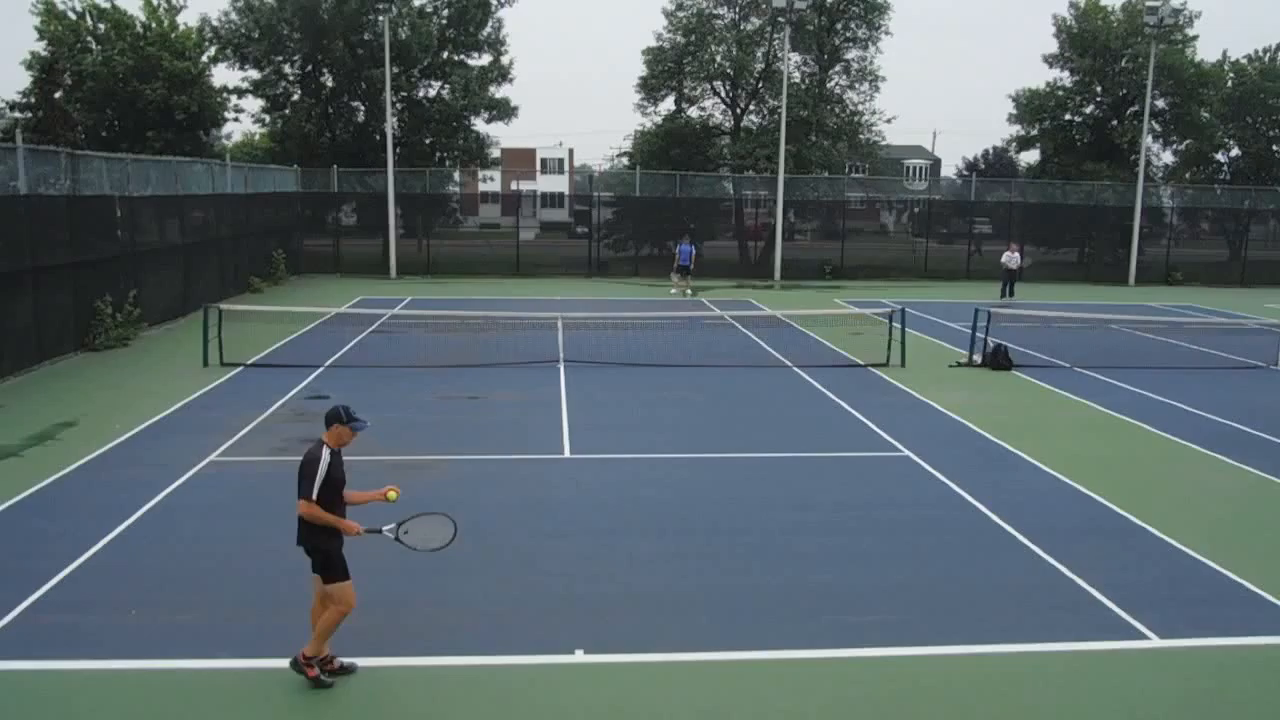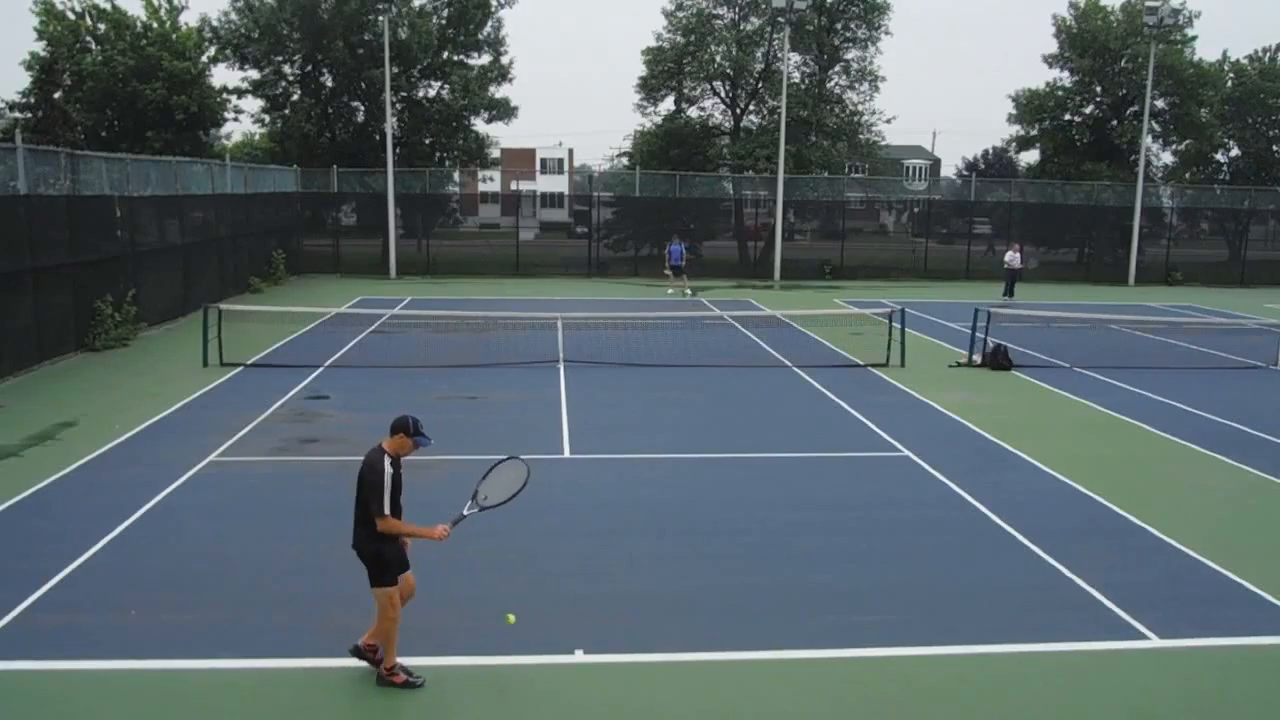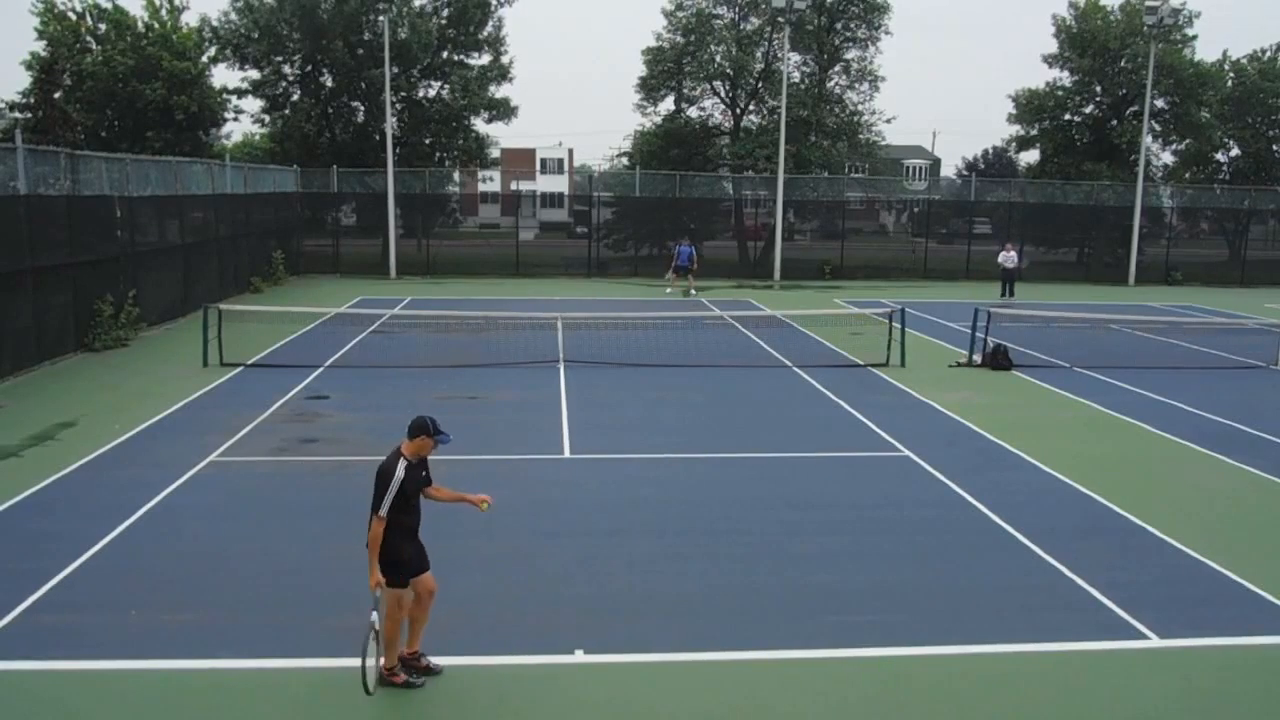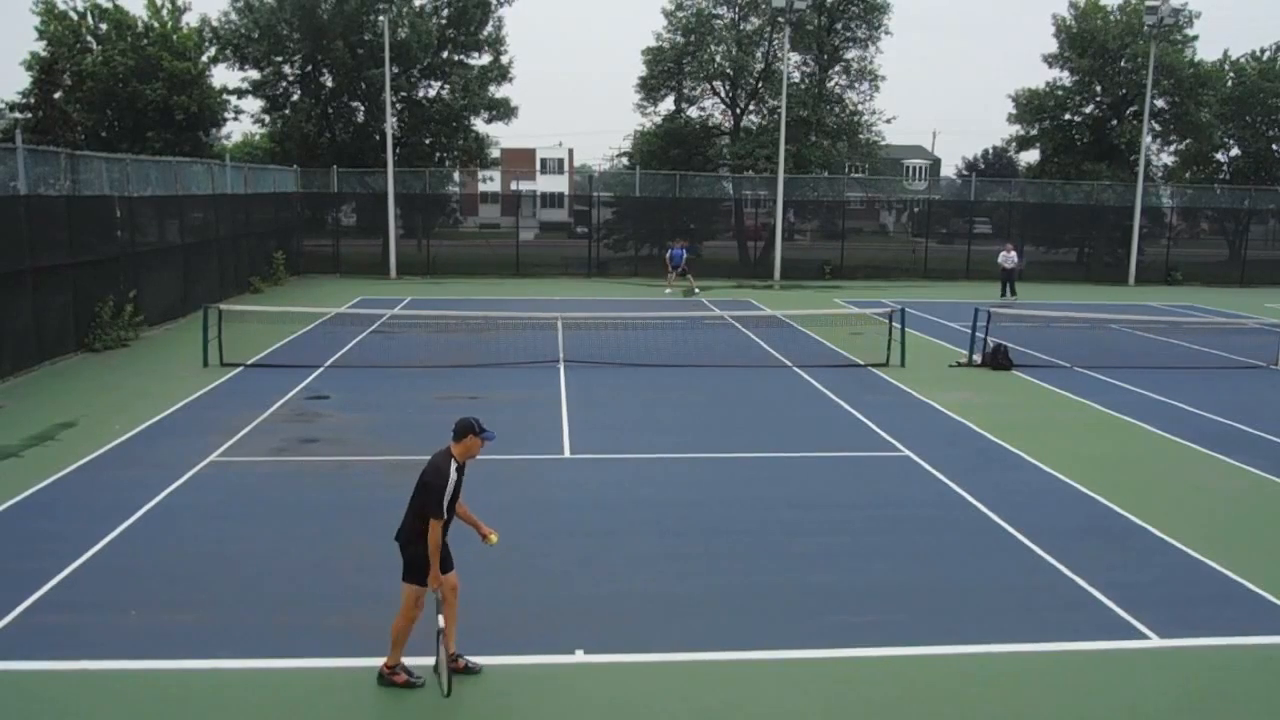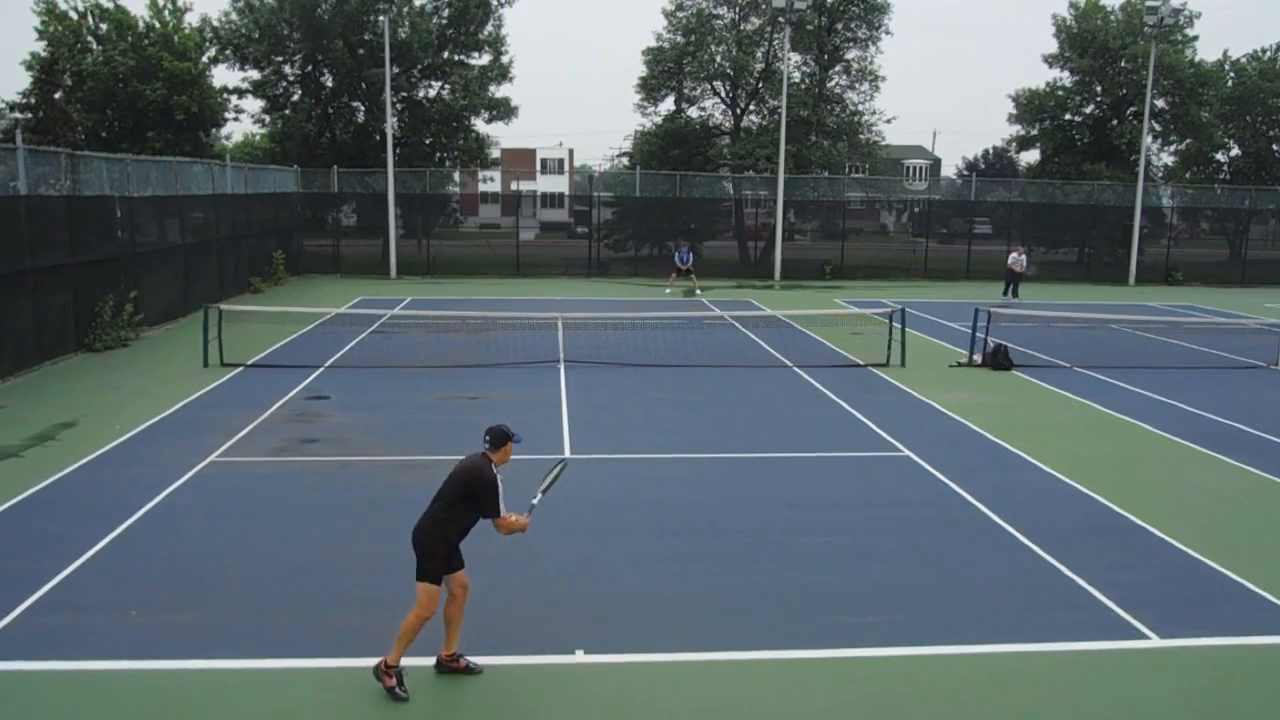
dt=0.7s
person 1, frame 1
left shoulder: (333, 454)
right shoulder: (318, 459)
right elbow: (305, 508)
left wrist: (377, 495)
right wrist: (343, 524)
left hip: (325, 539)
right hip: (322, 540)
left knee: (325, 597)
right knee: (344, 603)
left ankle: (322, 657)
right ankle: (307, 657)
person 1, frame 2
left shoulder: (388, 456)
right shoulder: (380, 469)
right elbow: (383, 522)
left wrist: (400, 535)
right wrist: (427, 532)
left hip: (387, 541)
right hip: (374, 545)
left knee: (407, 590)
right knee: (390, 605)
left ankle: (369, 644)
right ankle: (388, 670)
person 1, frame 3
left shoulder: (419, 459)
right shoulder: (394, 472)
left elbow: (429, 489)
right elbow: (378, 521)
left wrist: (469, 498)
right wrist: (374, 569)
left hip: (409, 539)
right hip: (392, 546)
left knee: (426, 592)
right knee: (398, 609)
left ankle: (409, 655)
right ankle: (390, 670)
person 1, frame 4
left shoulder: (455, 461)
right shoulder: (444, 473)
right elbow: (435, 526)
left wrist: (479, 526)
right wrist: (434, 569)
left hip: (433, 539)
right hip: (418, 542)
left knee: (450, 589)
right knee: (413, 606)
left ankle: (449, 656)
right ankle: (390, 668)
person 1, frame 5
left shoulder: (476, 463)
right shoulder: (488, 477)
right elbow: (502, 527)
left wrist: (508, 517)
right wrist: (521, 524)
left hip: (443, 538)
right hip: (431, 540)
left knee: (460, 589)
right knee: (425, 609)
left ankle: (448, 657)
right ankle: (389, 666)
